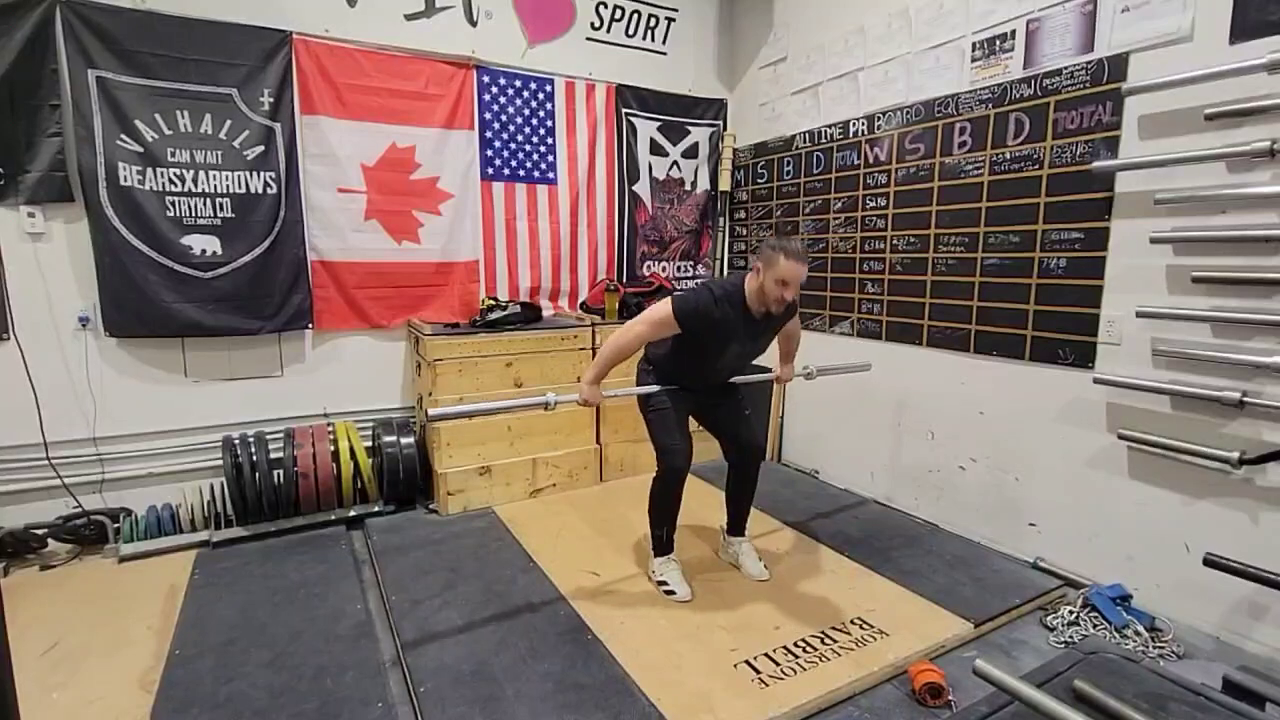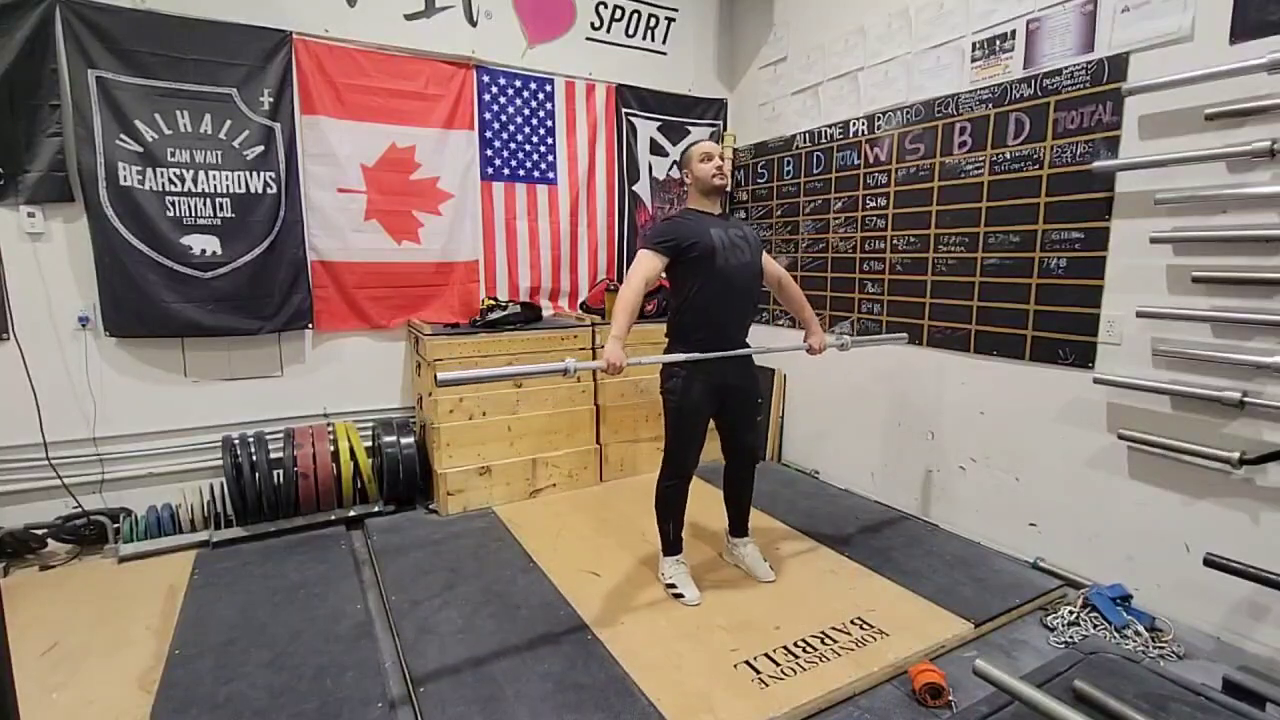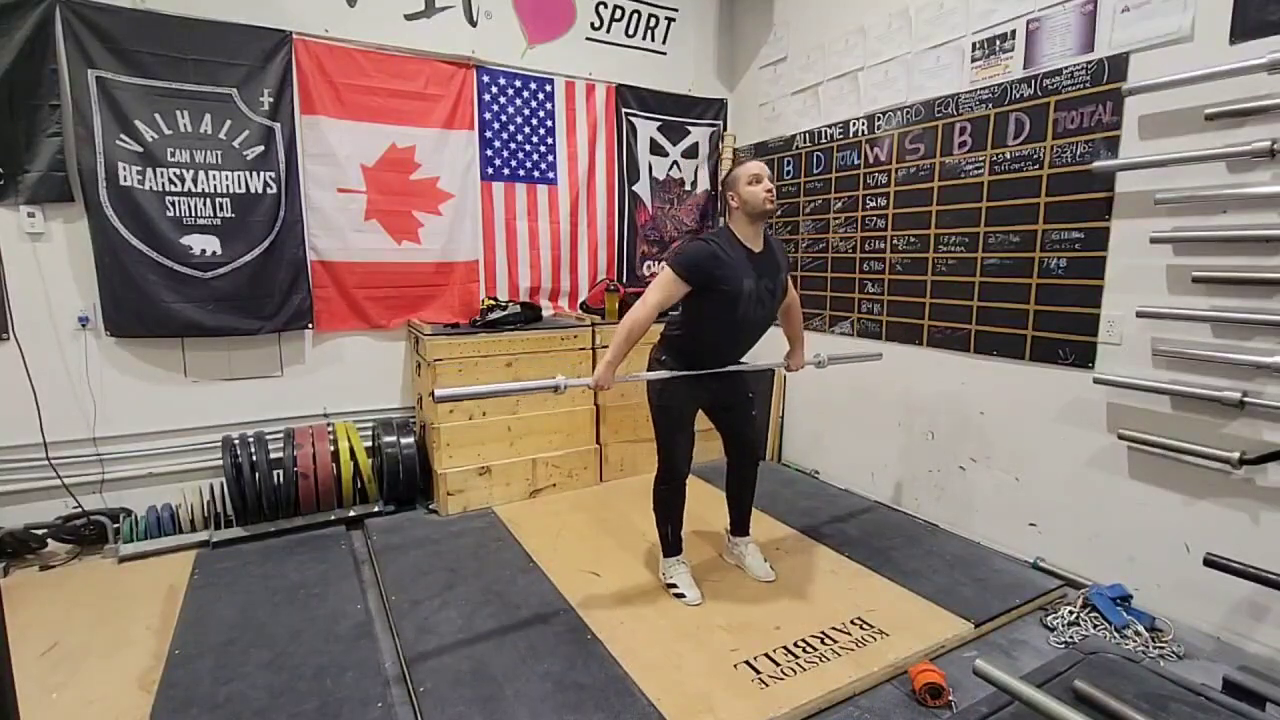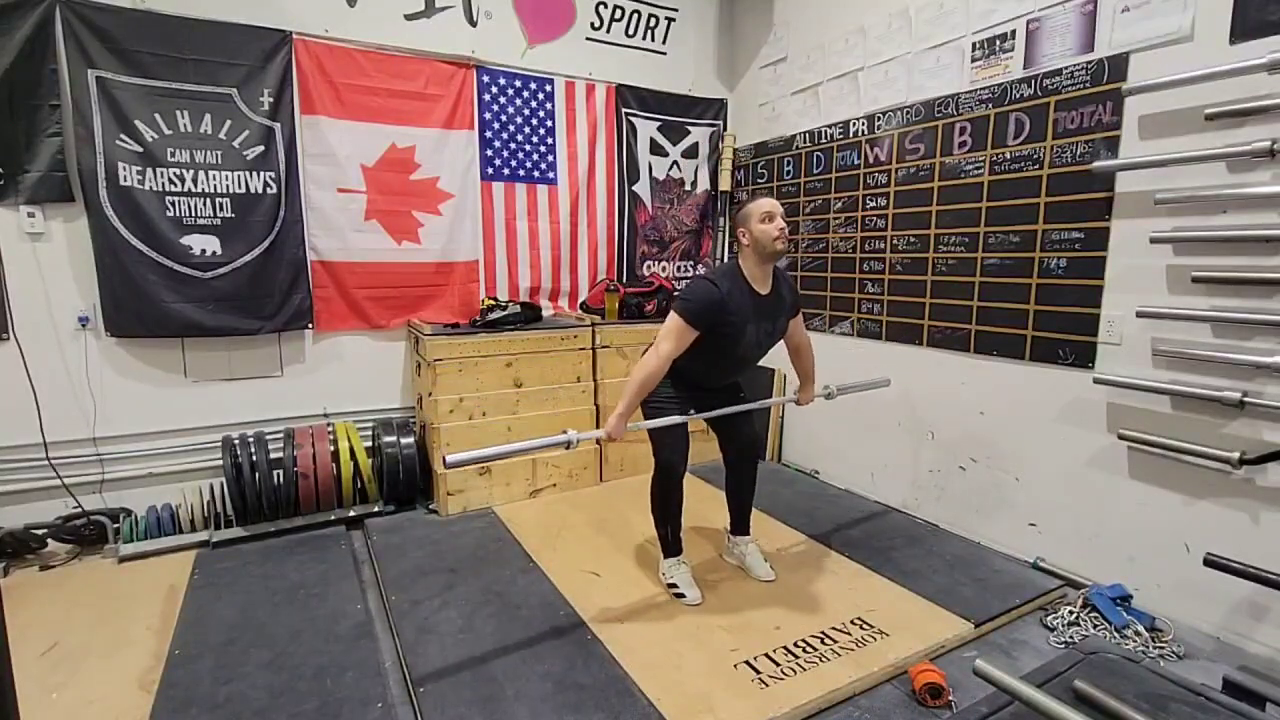
dt=1s
person 1, frame 1
left shoulder: (782, 305)
right shoulder: (711, 301)
left elbow: (791, 328)
right elbow: (636, 330)
left wrist: (787, 364)
right wrist: (592, 380)
left hip: (715, 384)
right hip: (664, 382)
left knee: (750, 449)
right knee: (676, 461)
left ankle: (734, 539)
right ankle: (662, 558)
person 1, frame 2
left shoulder: (744, 231)
right shoulder: (674, 229)
left elbow: (778, 278)
right elbow: (636, 281)
left wrist: (813, 326)
right wrist: (616, 341)
left hip: (738, 361)
right hip: (691, 367)
left knee: (744, 454)
right knee: (680, 464)
left ankle: (738, 541)
right ankle: (671, 559)
person 1, frame 3
left shoulder: (775, 252)
right shoulder: (707, 252)
left elbow: (788, 302)
right elbow: (649, 306)
left wrist: (797, 349)
right wrist: (609, 364)
left hip: (726, 369)
right hip: (677, 370)
left knee: (747, 451)
right knee: (676, 465)
left ankle: (738, 540)
right ankle: (672, 560)
person 1, frame 4
left shoulder: (785, 288)
right shoulder: (713, 291)
left elbow: (798, 341)
right elbow: (662, 352)
left wrist: (807, 385)
right wrist: (621, 414)
left hip: (722, 381)
right hip: (671, 382)
left knee: (747, 449)
right knee: (672, 463)
left ankle: (739, 540)
right ankle: (672, 560)
